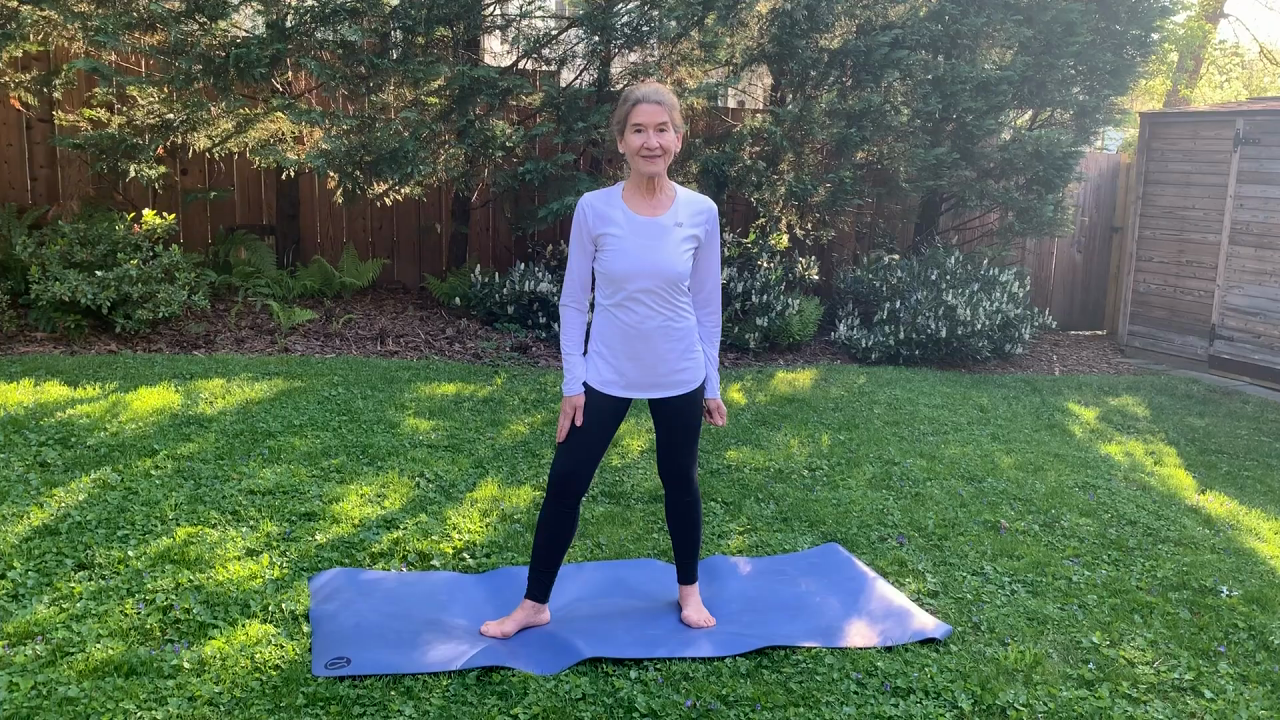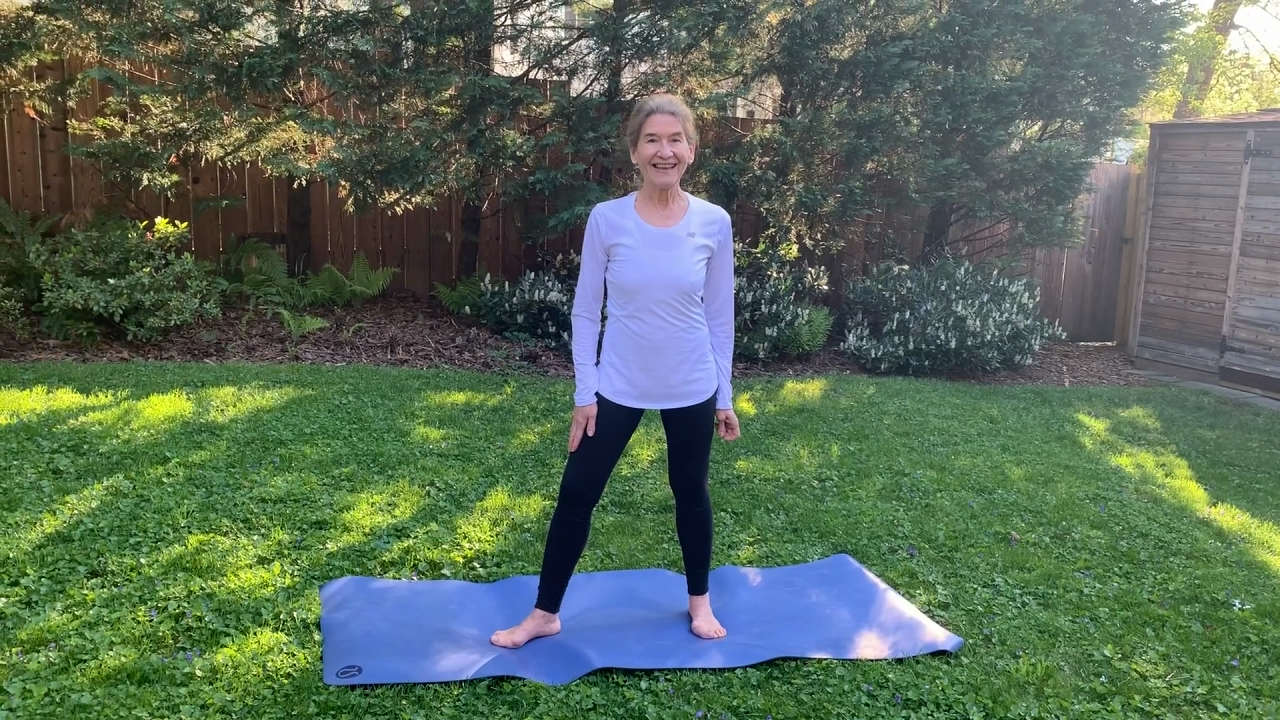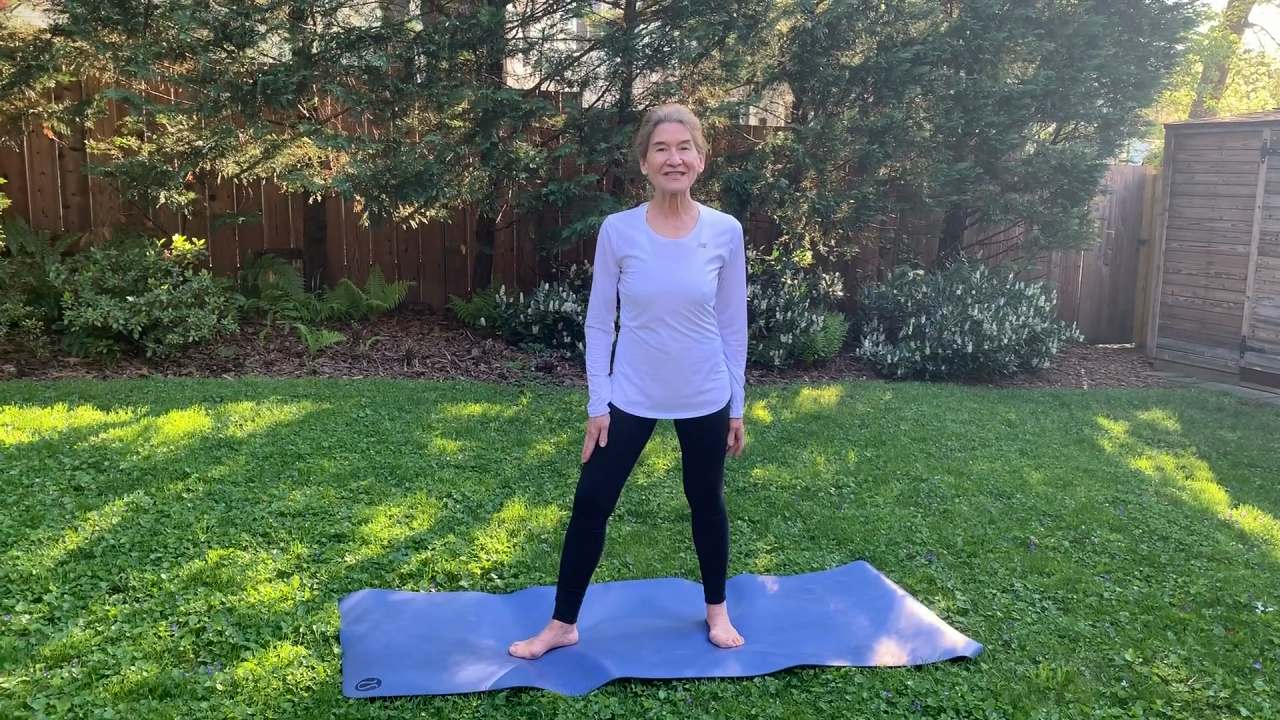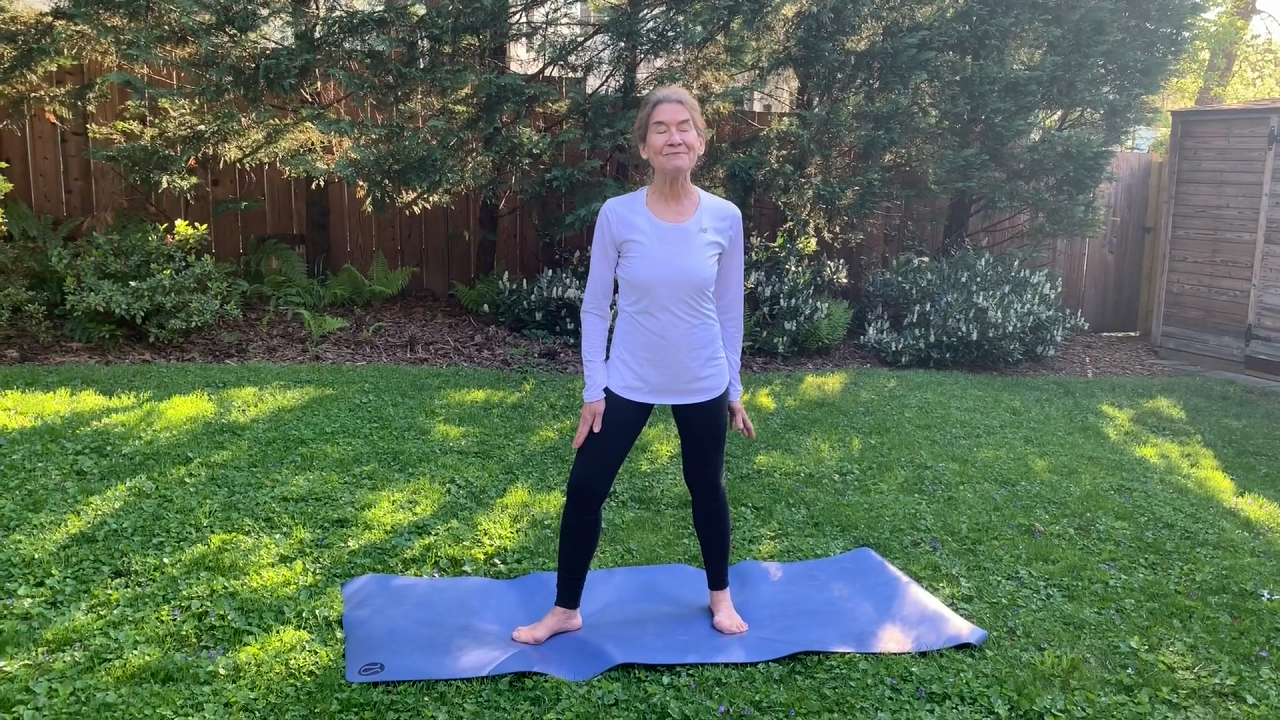
dt=1s
person 1, frame 1
left shoulder: (701, 212)
right shoulder: (594, 209)
left elbow: (707, 304)
right elbow: (573, 301)
left wrist: (712, 384)
right wrist: (572, 383)
left hip: (678, 377)
right hip: (606, 376)
left knee: (680, 481)
right knee: (565, 482)
left ankle: (689, 590)
right ankle: (535, 603)
person 1, frame 2
left shoulder: (714, 223)
right shoulder: (607, 219)
left elbow: (720, 315)
right elbow: (585, 311)
left wrist: (725, 396)
right wrist: (584, 392)
left hip: (691, 388)
right hip: (619, 386)
left knee: (691, 492)
right knee: (576, 492)
left ankle: (699, 600)
right ankle: (545, 613)
person 1, frame 3
left shoulder: (725, 232)
right shoulder: (618, 231)
left elbow: (733, 324)
right elbow: (599, 322)
left wrist: (737, 404)
right wrist: (597, 404)
left hip: (704, 398)
right hip: (632, 397)
left knee: (707, 502)
right knee: (590, 503)
left ankle: (717, 609)
right ankle: (563, 624)
person 1, frame 4
left shoulder: (724, 218)
right shoulder: (617, 215)
left elbow: (730, 309)
right elbow: (595, 306)
left wrist: (734, 388)
right wrist: (593, 388)
left hip: (701, 384)
right hip: (628, 382)
left knee: (707, 489)
right knee: (584, 489)
left ankle: (719, 595)
right ankle: (565, 609)
